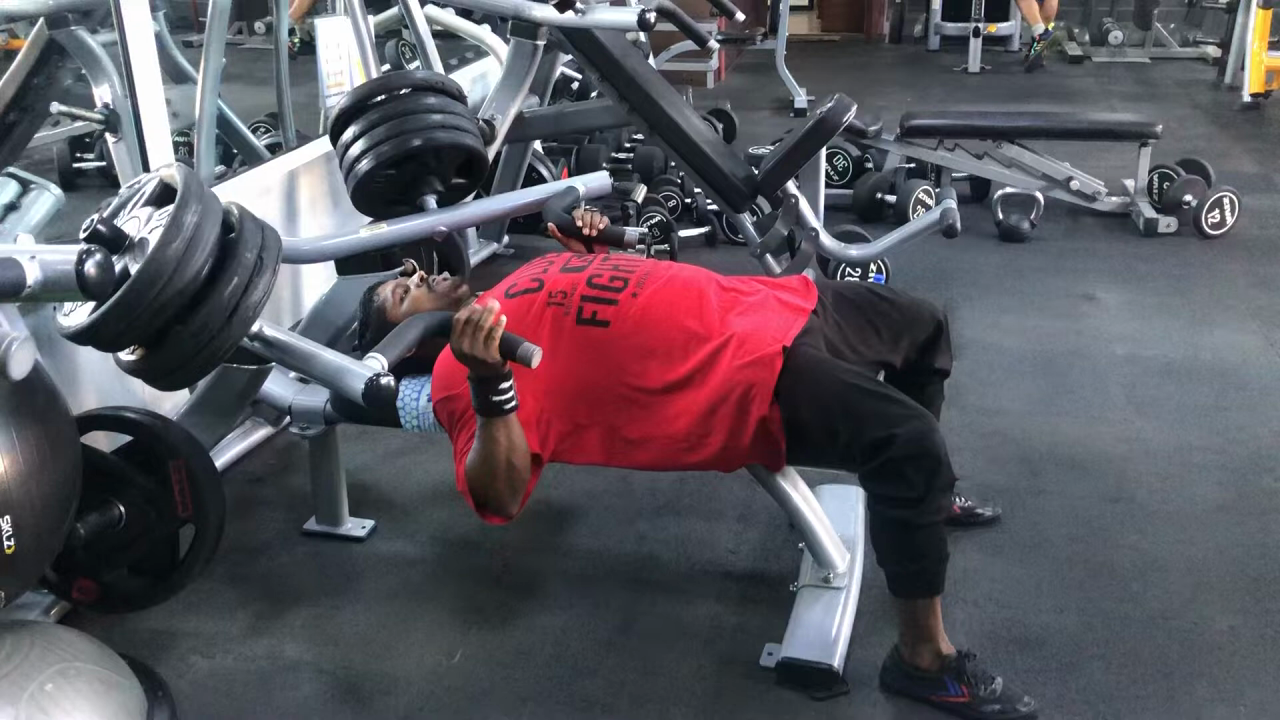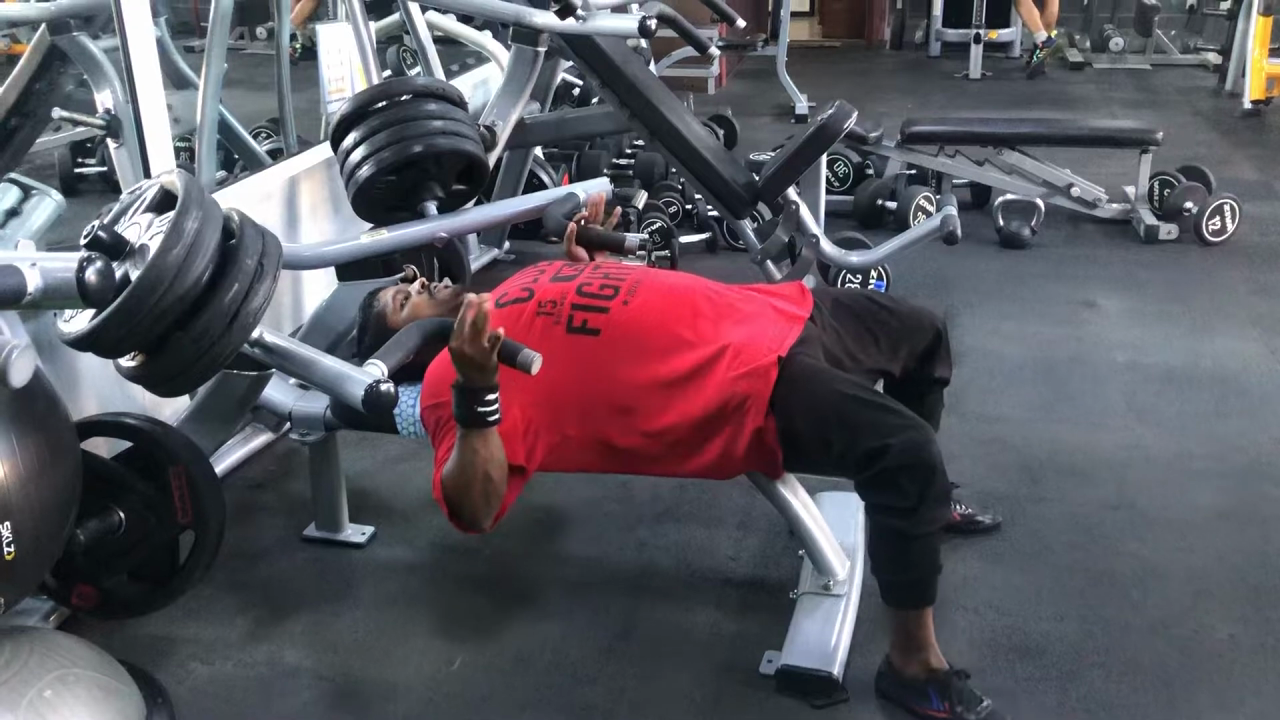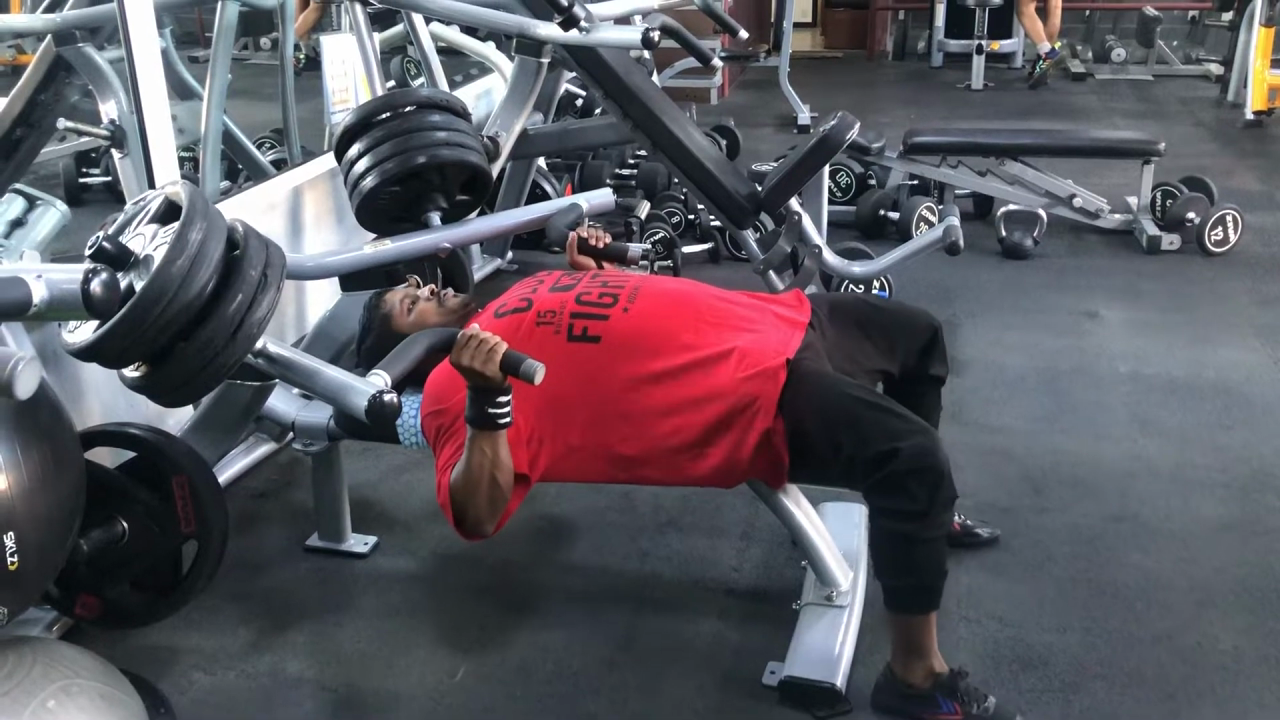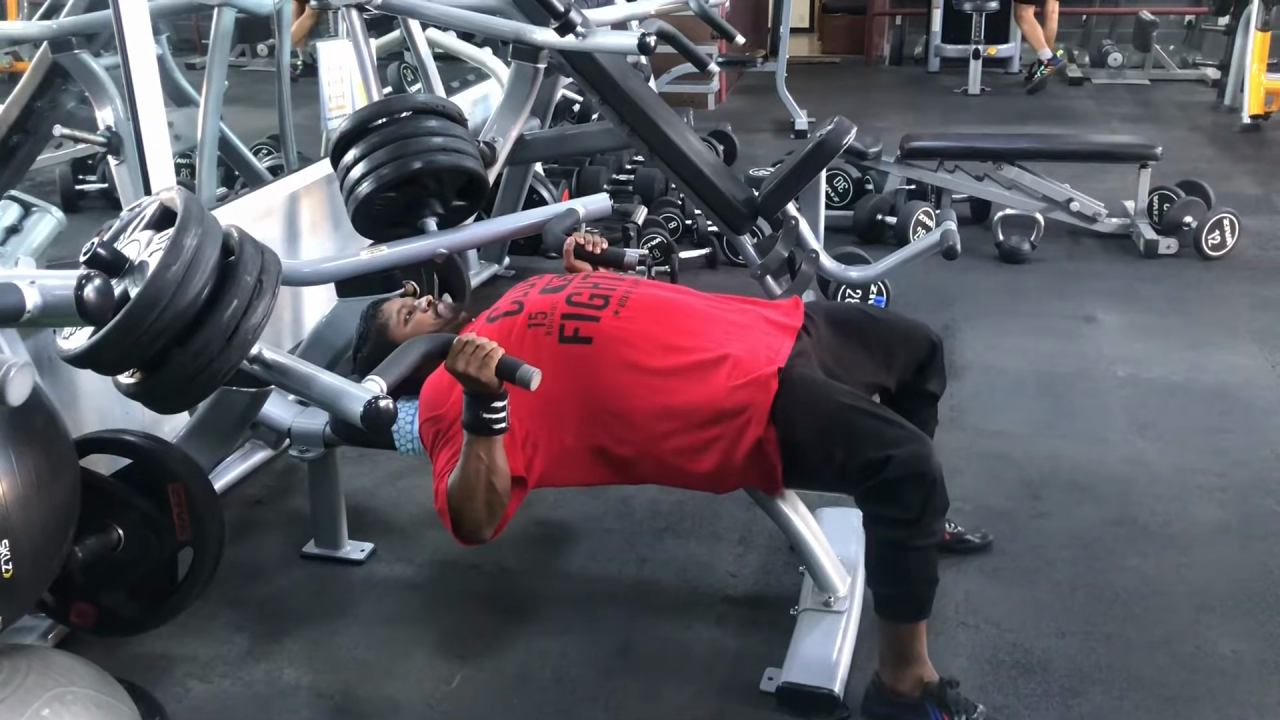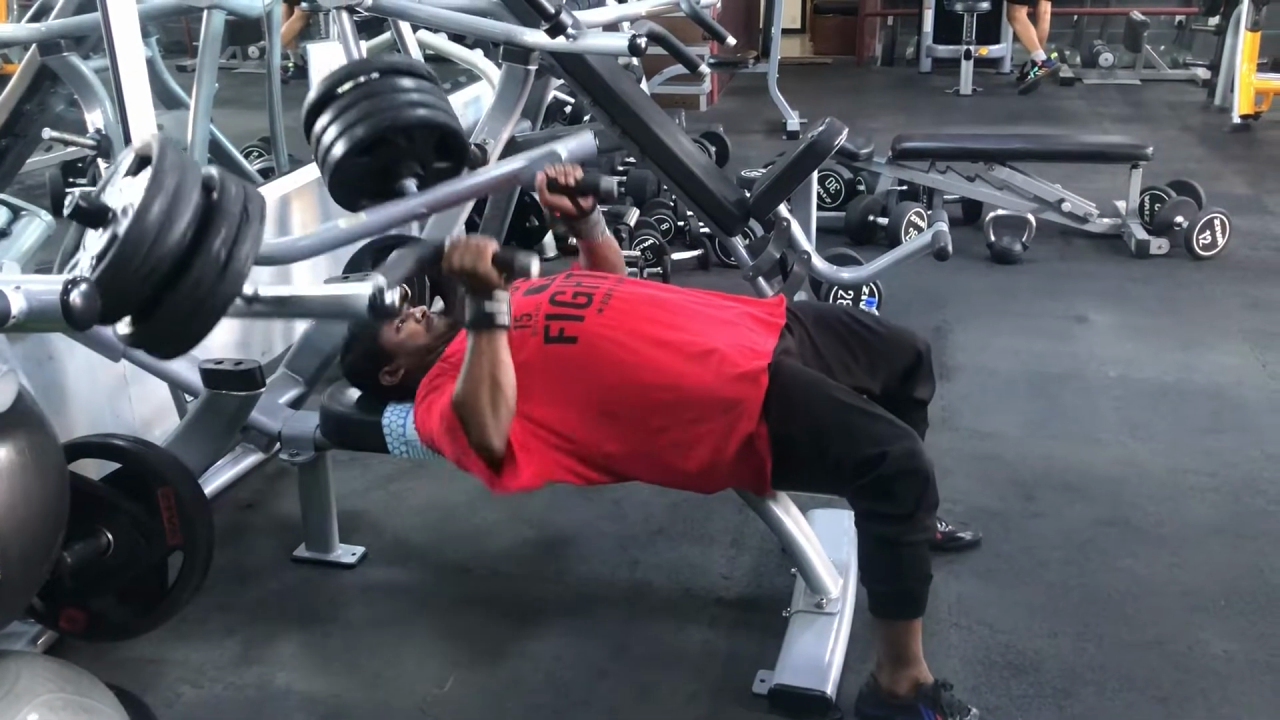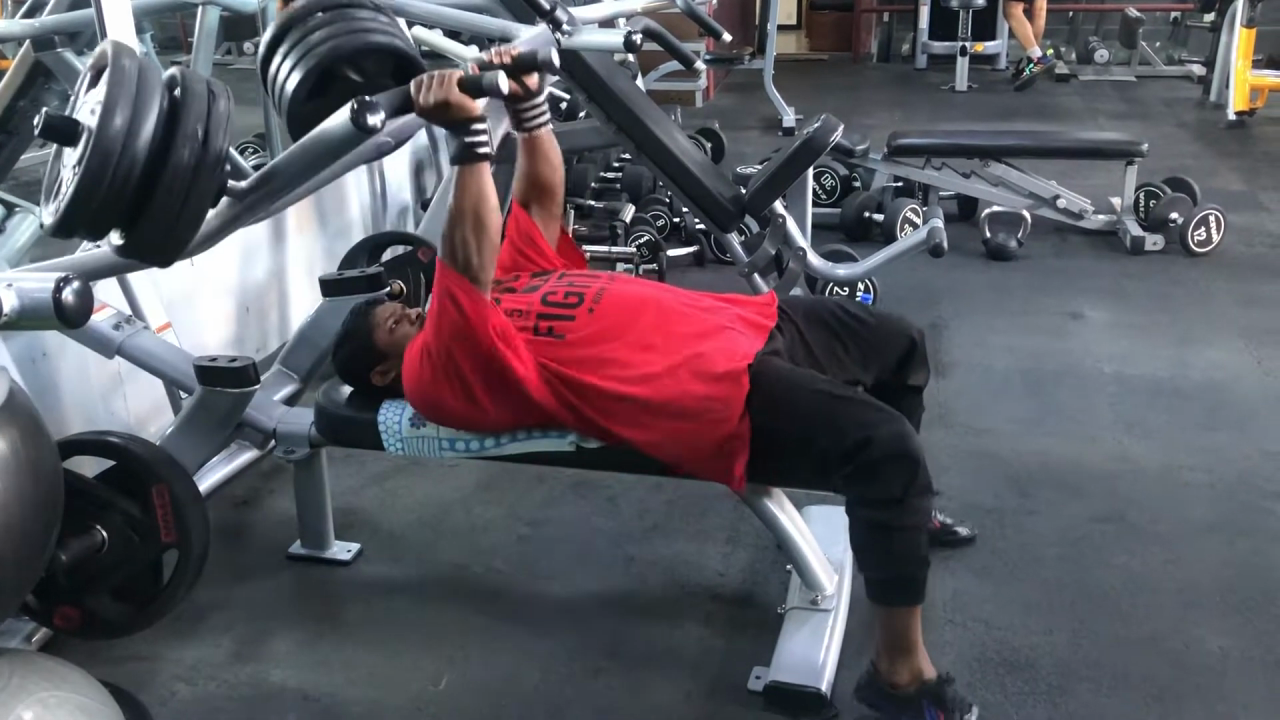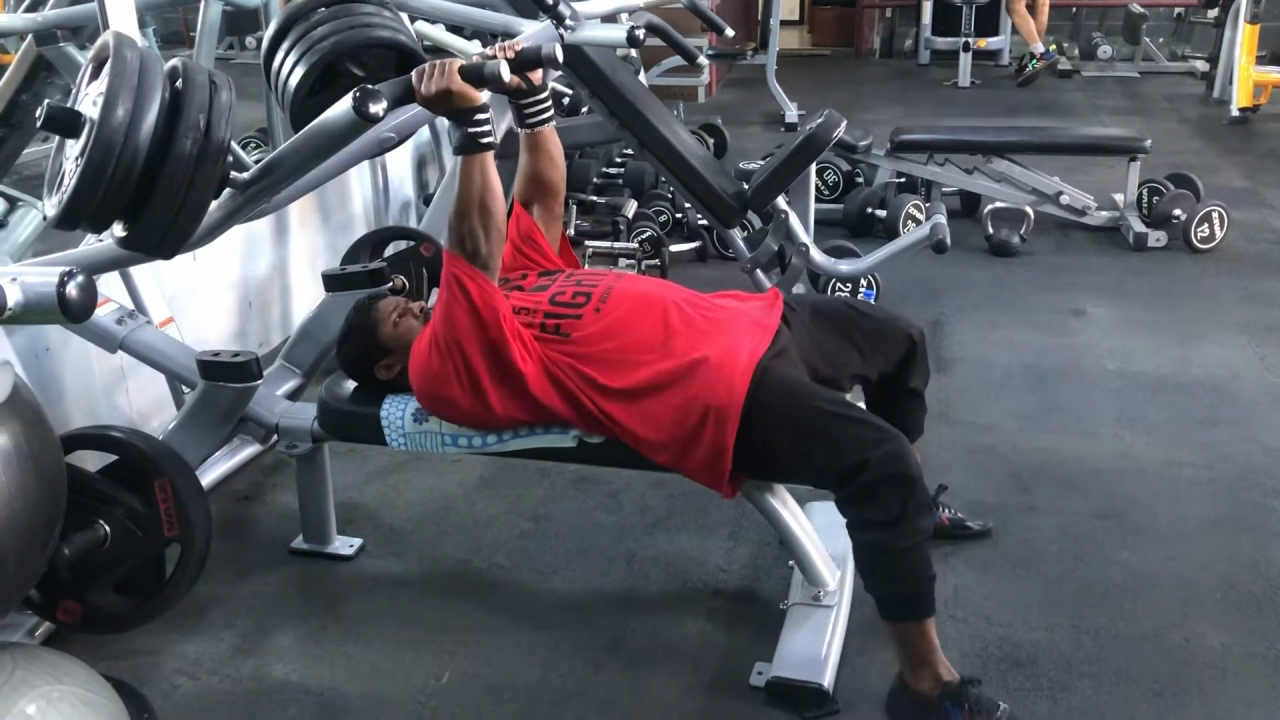
dt=0.5s
person 1, frame 1
left shoulder: (516, 289)
right shoulder: (459, 368)
right elbow: (500, 497)
left wrist: (593, 245)
right wrist: (489, 380)
right hip: (748, 379)
left knee: (921, 326)
right knee: (912, 442)
left ankle: (917, 495)
right ankle: (925, 657)
person 1, frame 2
left shoulder: (510, 298)
right shoulder: (452, 373)
right elbow: (474, 509)
left wrist: (593, 252)
right wrist: (475, 389)
right hip: (745, 387)
left knee: (921, 332)
right knee: (905, 450)
left ankle: (916, 501)
right ankle: (915, 665)
person 1, frame 3
left shoulder: (515, 304)
right shoulder: (452, 386)
right elbow: (477, 516)
left wrist: (595, 266)
right wrist: (486, 397)
right hip: (747, 396)
left knee: (917, 336)
right knee: (914, 454)
left ankle: (918, 512)
person 1, frame 4
left shoulder: (506, 315)
right shoulder: (448, 391)
right elbow: (476, 522)
left wrist: (591, 267)
right wrist: (483, 404)
right hip: (740, 400)
left knee: (917, 349)
right knee: (906, 466)
left ankle: (909, 524)
person 1, frame 5
left shoulder: (510, 305)
right shoulder: (443, 395)
left elbow: (610, 277)
right elbow: (488, 437)
left wrist: (581, 212)
right wrist: (483, 307)
right hip: (727, 400)
left knee: (906, 357)
right knee: (897, 463)
left ankle: (903, 529)
person 1, frame 6
left shoulder: (501, 289)
right shoulder: (436, 370)
left elbow: (542, 196)
right elbow: (467, 264)
left wrist: (526, 103)
right wrist: (468, 136)
right hip: (713, 393)
left knee: (900, 345)
right knee: (884, 446)
left ankle: (897, 509)
person 1, frame 7
left shoulder: (501, 289)
right shoulder: (445, 366)
left elbow: (541, 196)
right elbow: (473, 248)
left wrist: (527, 94)
right wrist: (468, 122)
right hip: (715, 391)
left knee: (899, 342)
right knee: (879, 461)
left ankle: (908, 511)
